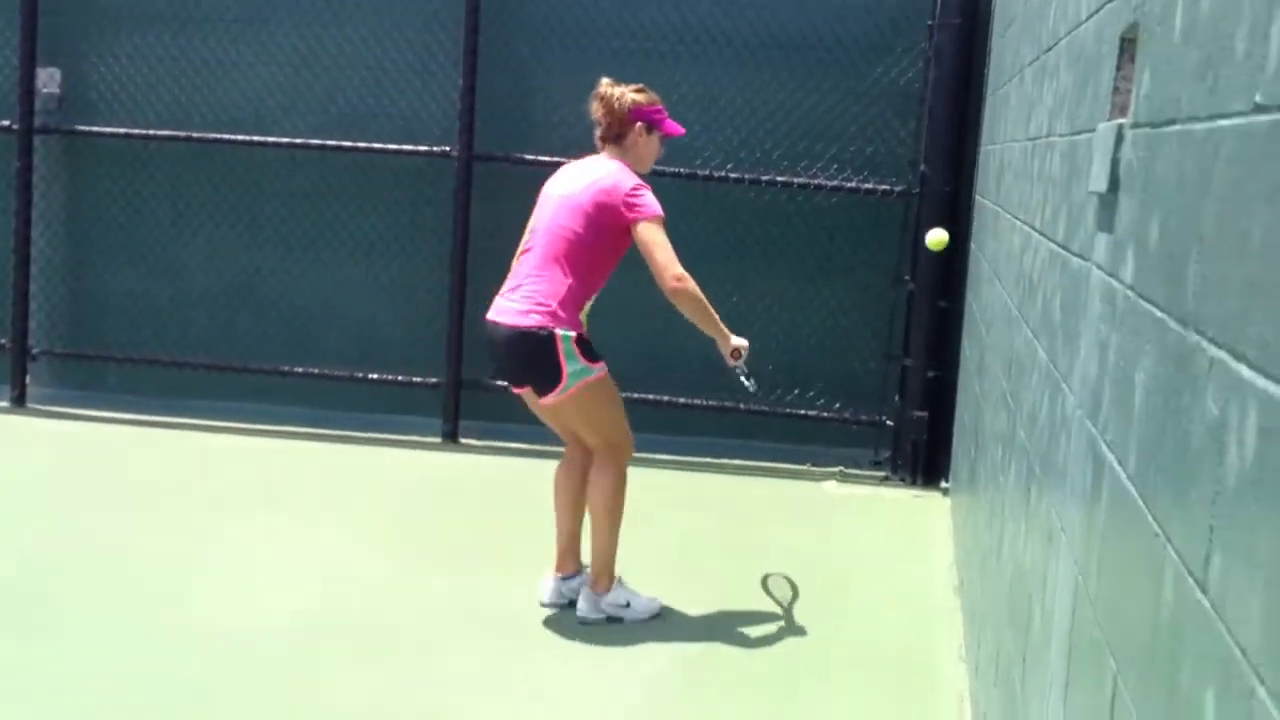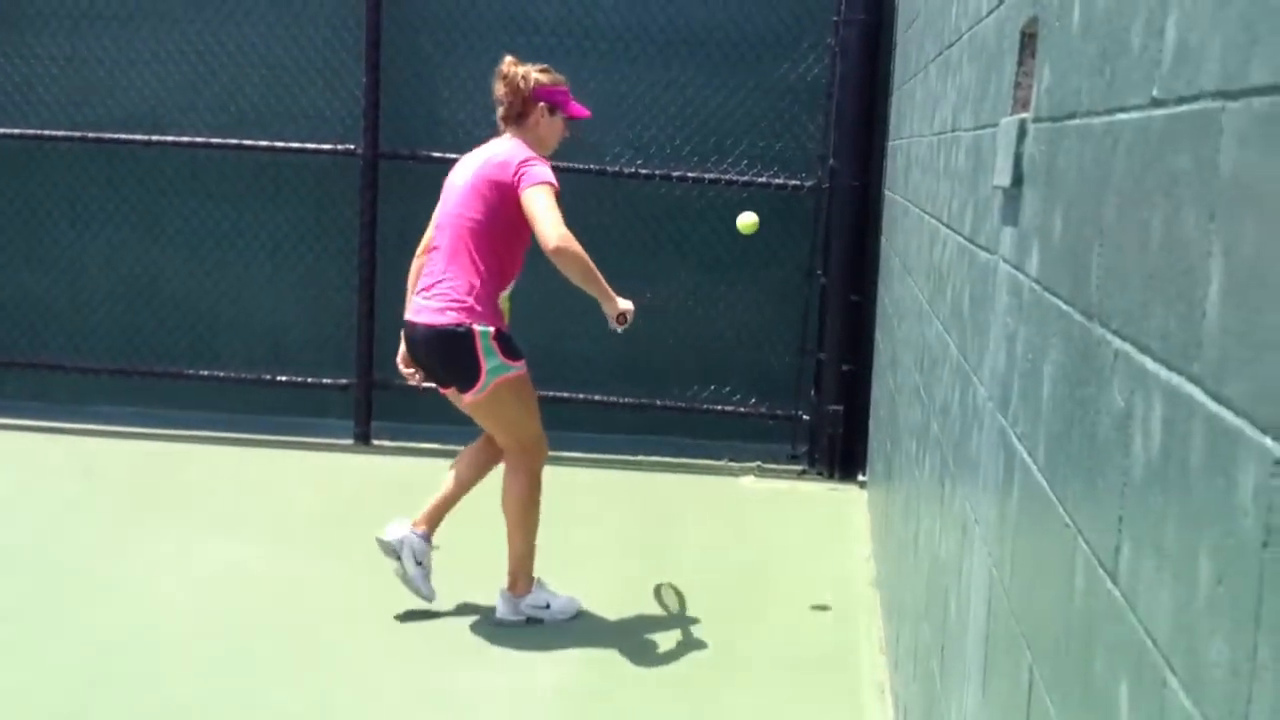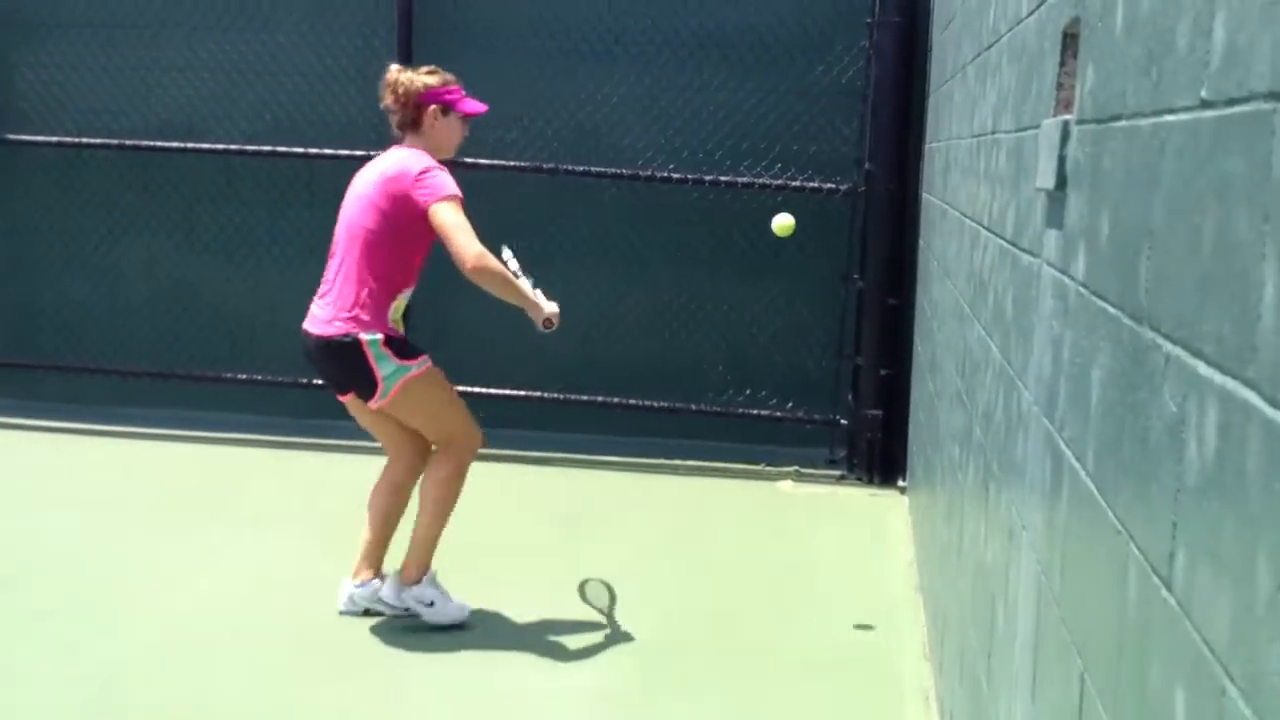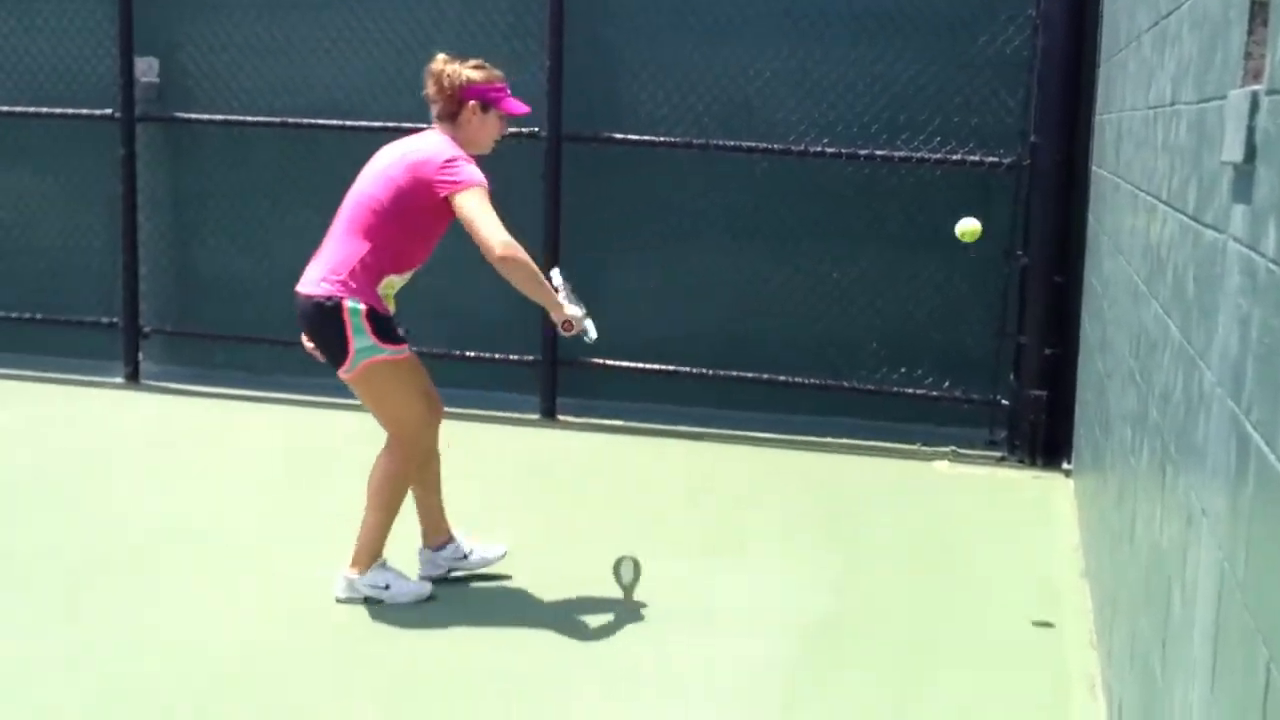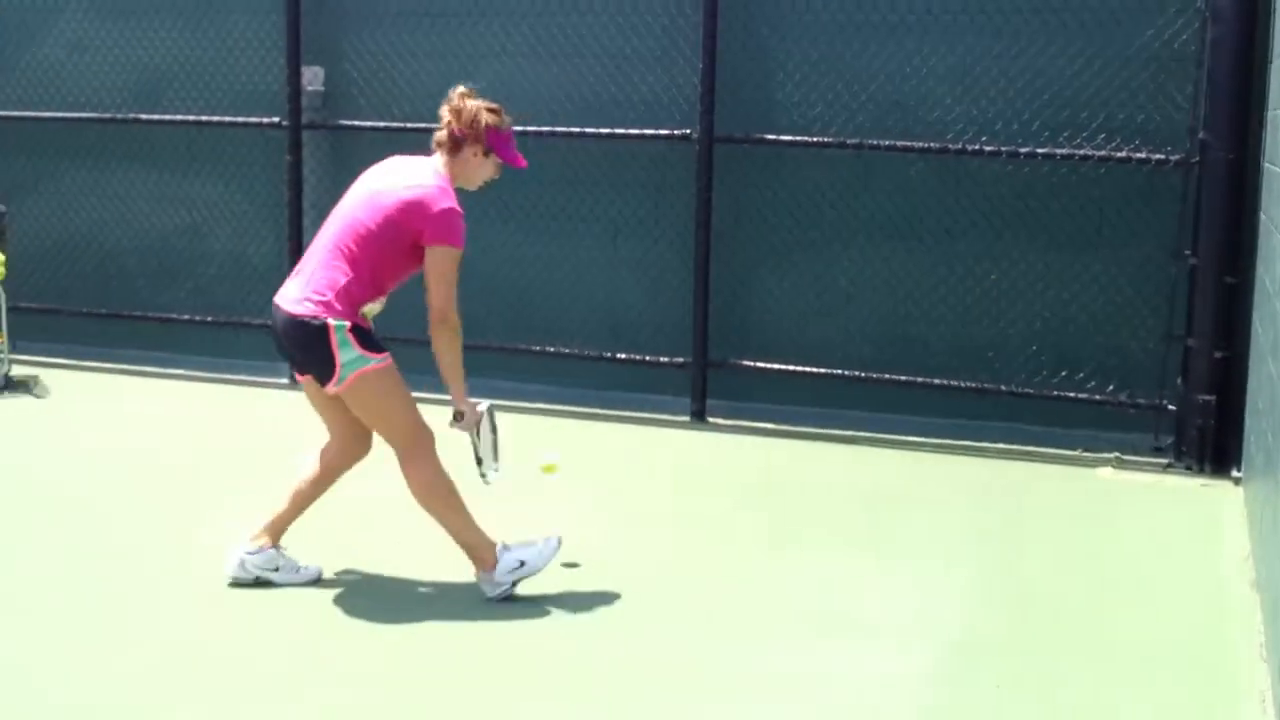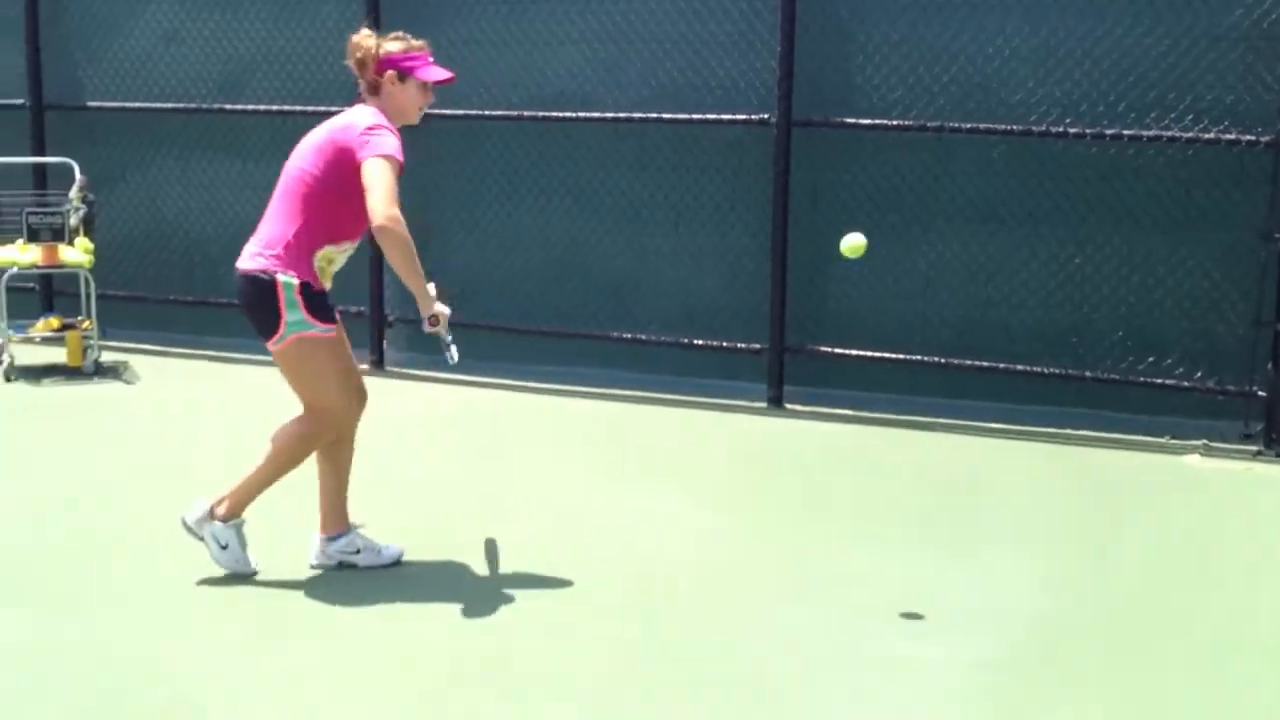
dt=0.5s
person 1, frame 1
left shoulder: (567, 174)
right shoulder: (630, 190)
right elbow: (674, 281)
right wrist: (725, 337)
left hip: (504, 327)
right hip: (547, 336)
left knee: (583, 445)
right knee: (612, 450)
left ankle: (566, 575)
right ankle: (600, 591)
person 1, frame 2
left shoulder: (473, 162)
right shoulder: (526, 164)
left elbow: (424, 256)
right elbow: (557, 243)
left wrist: (409, 340)
right wrist: (609, 299)
left hip: (425, 326)
right hip: (467, 332)
left knee: (501, 440)
right knee: (528, 451)
left ankle: (414, 532)
right ankle: (522, 592)
person 1, frame 3
left shoulder: (380, 168)
right shoulder: (427, 174)
right elbow: (474, 262)
right wrist: (534, 304)
left hip: (330, 335)
right hip: (363, 340)
left knee: (412, 453)
right knee: (462, 440)
left ankle: (365, 580)
right ankle: (414, 578)
person 1, frame 4
left shoulder: (411, 149)
right shoulder: (453, 165)
right elbow: (501, 250)
right wrist: (558, 307)
left hip: (328, 300)
right hip: (347, 308)
left knee: (424, 413)
right knee: (411, 431)
left ankle: (439, 544)
right ankle: (362, 570)
person 1, frame 5
left shoulder: (396, 168)
right shoulder: (441, 208)
right elbow: (442, 316)
right wrist: (460, 394)
left hip: (295, 314)
right hip: (328, 326)
left knee: (351, 443)
right knee: (414, 443)
left ankle: (260, 547)
right ankle: (492, 563)
person 1, frame 6
left shoulder: (352, 126)
right shoulder: (376, 132)
right elbow: (385, 219)
right wrist: (427, 295)
left hip: (294, 282)
right hip: (281, 284)
left knee: (349, 399)
right knee: (330, 412)
left ankle: (337, 534)
right ankle: (220, 514)
